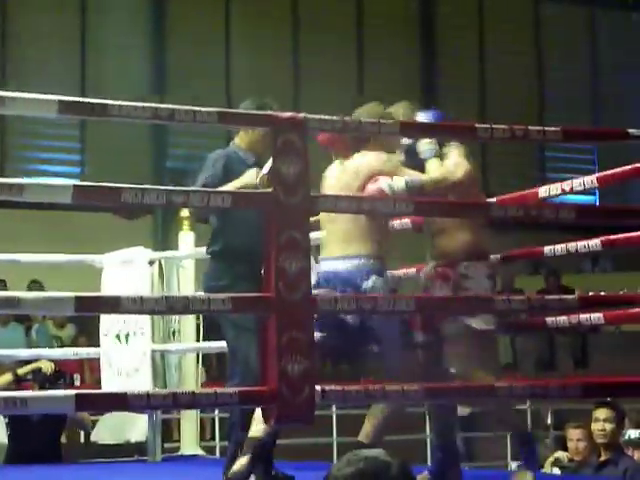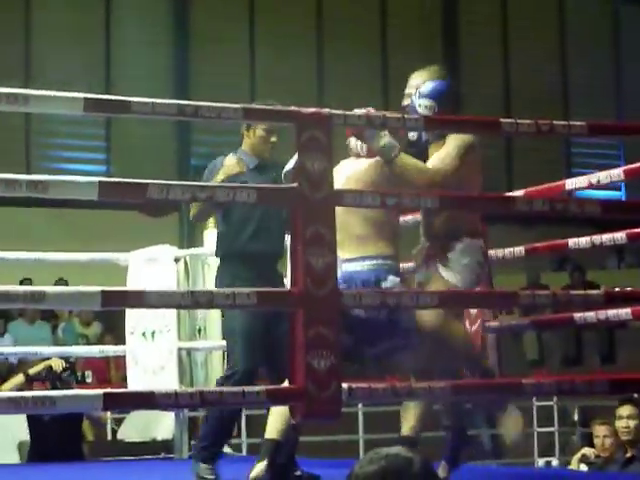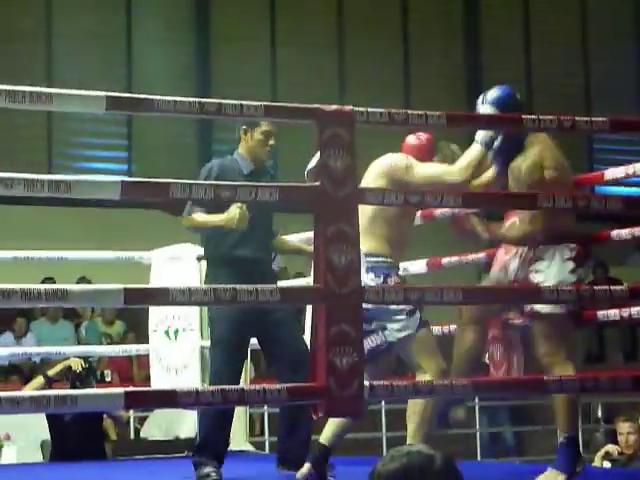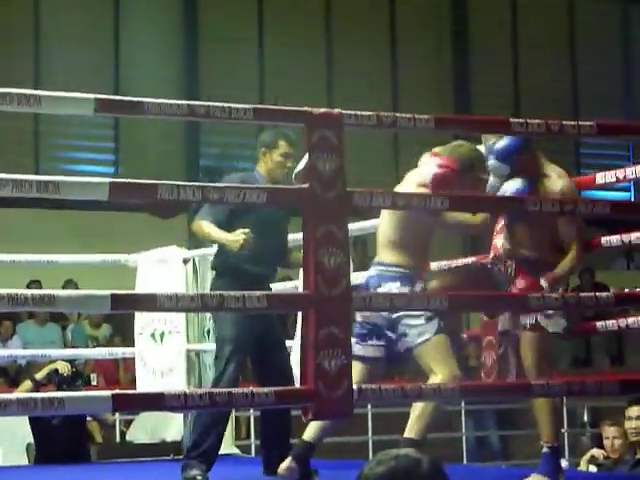
dt=0.4s
person 1, frame 1
left shoulder: (452, 154)
right shoulder: (419, 171)
left elbow: (460, 175)
left hip: (466, 272)
right hip: (439, 275)
left knee: (474, 370)
right knee: (431, 370)
left ankle: (525, 445)
person 1, frame 2
left shoulder: (460, 142)
right shoulder: (422, 141)
left elbow: (431, 177)
left wrist: (387, 148)
left hip: (461, 247)
right hip: (435, 247)
left knee: (431, 319)
right knee: (435, 345)
left ankle: (496, 386)
right ankle: (456, 437)
person 1, frame 3
left shoulder: (530, 162)
right shoulder: (521, 145)
left elbow: (529, 228)
right elbow: (480, 185)
left wrist: (483, 227)
left hip: (552, 254)
right hip: (526, 252)
left knee: (552, 354)
right knee: (474, 313)
person 1, frame 4
left shoulder: (557, 189)
right shoulder: (513, 175)
left elbow: (577, 249)
left wrist: (548, 282)
left hip: (539, 280)
left knee: (535, 367)
person 2, frame 1
left shoulder: (333, 169)
right shoulder: (377, 163)
right elbow: (452, 179)
left hip: (325, 276)
right hip: (363, 276)
right knee: (399, 371)
right ankle: (362, 453)
person 2, frame 2
left shoulder: (339, 170)
right shoulder: (382, 165)
right elbow: (436, 175)
left hip: (340, 278)
right hip: (381, 278)
right knee: (421, 364)
person 2, frame 3
left shoulder: (398, 176)
right shoulder: (394, 165)
right elbow: (460, 176)
left hip: (367, 279)
right hip: (373, 276)
left knee: (367, 381)
right knee: (431, 368)
person 2, frame 4
left shoulder: (422, 174)
right shoulder: (421, 194)
right elbow: (476, 223)
left hip: (380, 283)
right hip: (396, 285)
left knee: (355, 382)
right knee: (446, 373)
right ankle: (408, 452)
person 3, frame 1
left shoulder: (257, 170)
right shoulder: (223, 161)
right elbow: (195, 211)
right wrist: (239, 186)
left hip: (249, 277)
right hip: (229, 277)
left knee: (266, 367)
right knee: (249, 370)
person 3, frame 2
left shoulder: (277, 173)
right shoulder: (225, 165)
left elbow: (290, 223)
right elbow: (197, 215)
right wrist: (221, 179)
left hip: (272, 277)
right hip: (239, 276)
left knee: (288, 369)
right knee: (242, 367)
person 3, frame 3
left shoulder: (269, 178)
right shoulder: (218, 169)
right elbow: (190, 219)
left wrist: (309, 249)
right wrist: (223, 219)
left hip: (264, 279)
right hip: (227, 279)
left knee: (295, 362)
right knee: (224, 374)
person 3, frame 4
right shoulder: (236, 183)
right elbow: (200, 224)
right wrist: (228, 238)
left hip: (261, 294)
right hip: (231, 290)
left knee: (278, 378)
right knee: (228, 375)
